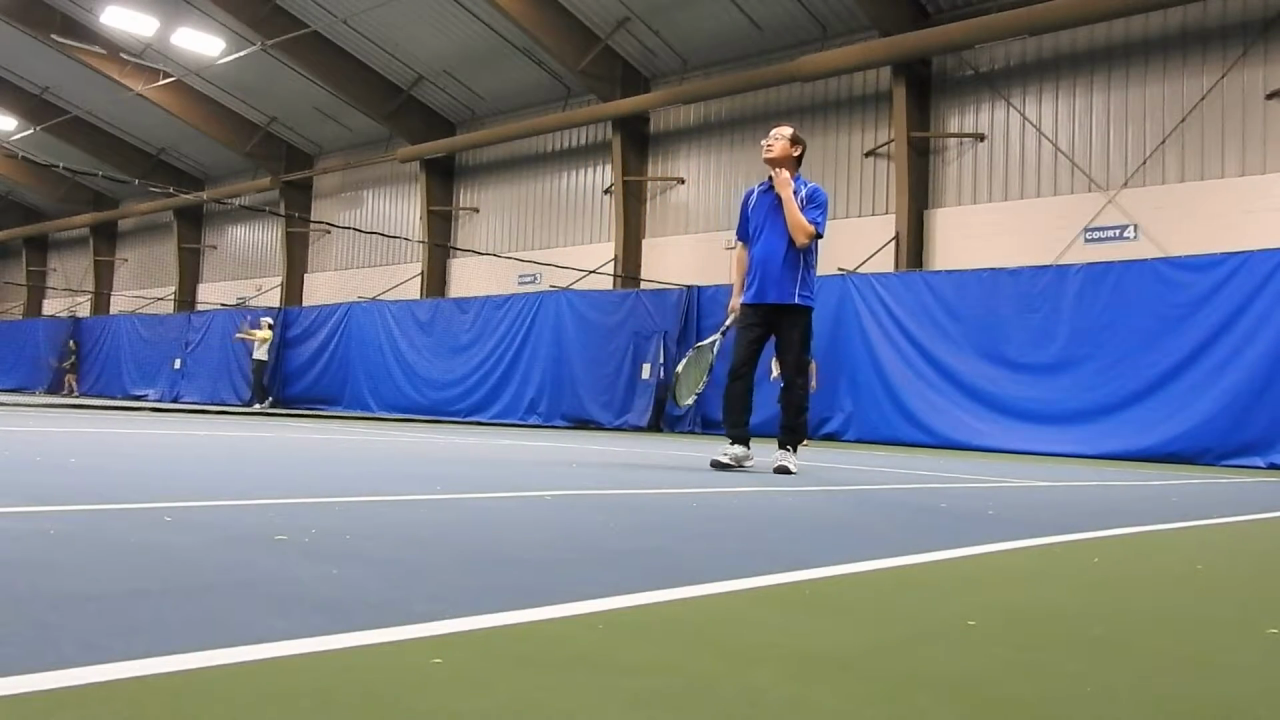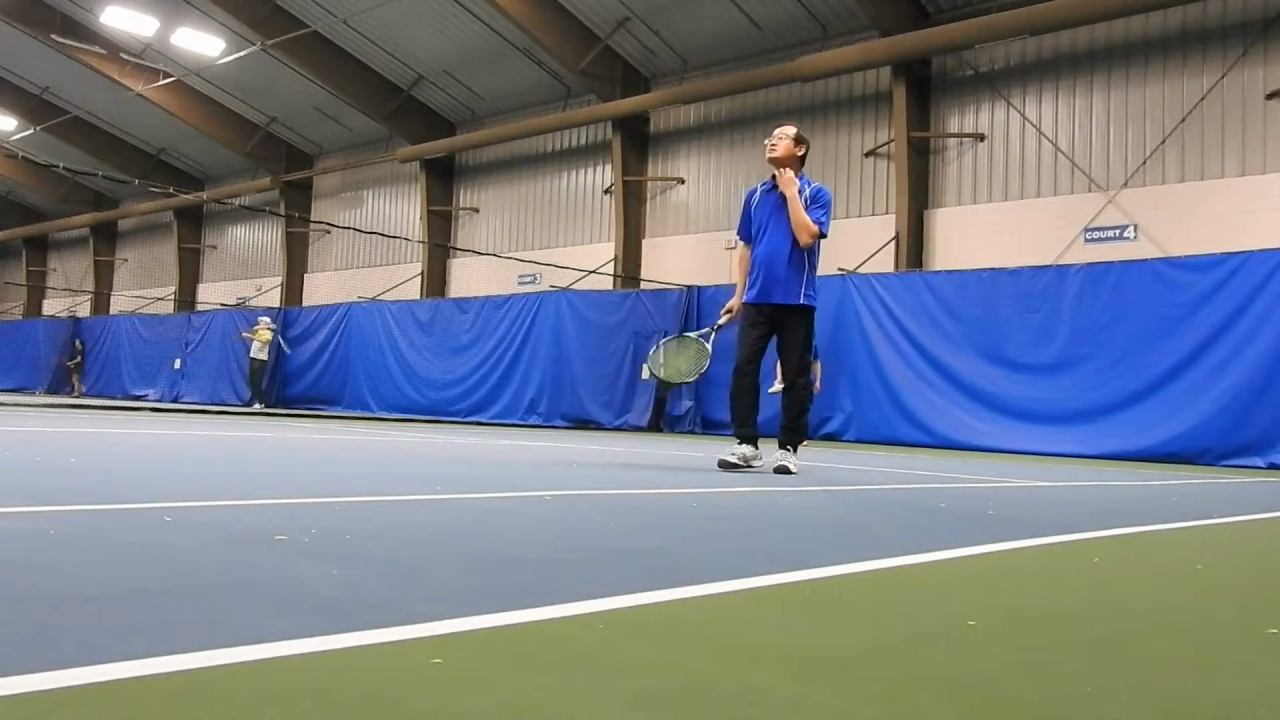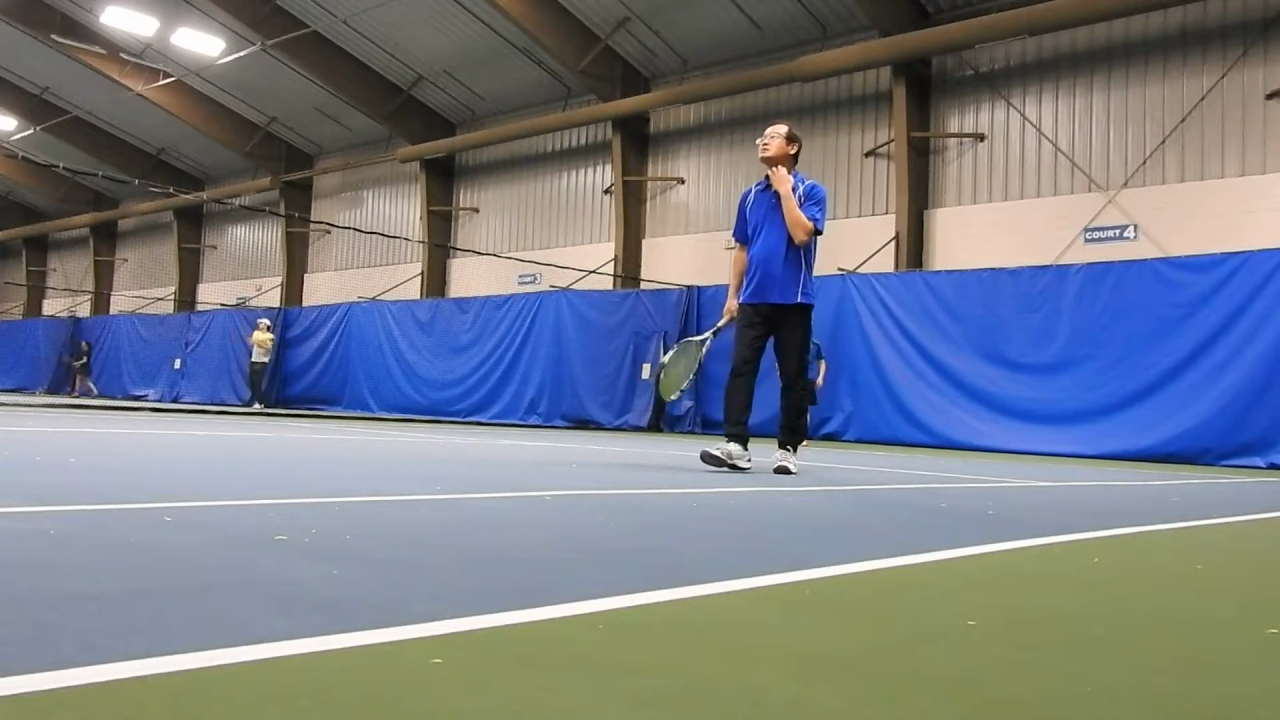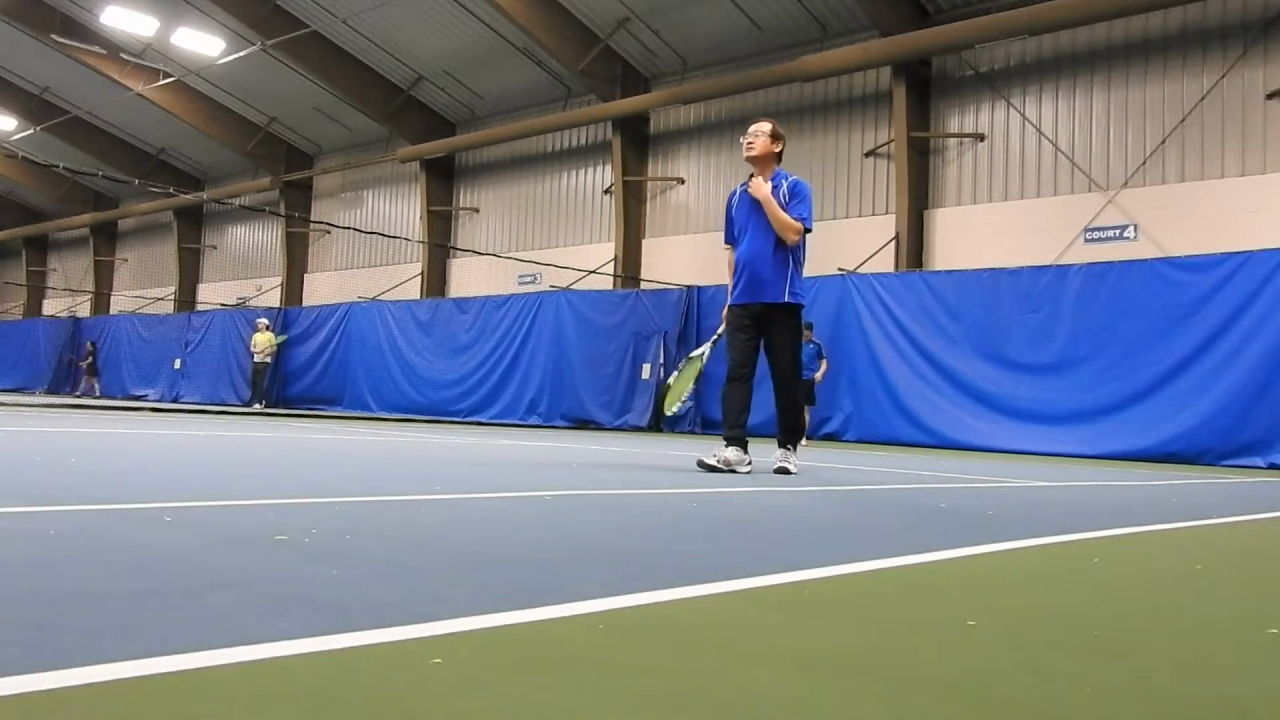
dt=0.2s
person 1, frame 1
left shoulder: (813, 193)
right shoulder: (753, 195)
left elbow: (803, 238)
left wrist: (786, 193)
right wrist: (737, 293)
left hip: (793, 300)
right hip: (755, 299)
left knee: (794, 378)
right knee: (739, 368)
left ankle: (787, 448)
right ankle: (738, 444)
person 1, frame 2
left shoulder: (817, 193)
right shoulder: (755, 195)
left elbow: (807, 237)
left wrist: (791, 192)
right wrist: (738, 293)
left hip: (796, 300)
right hip: (757, 299)
left knee: (795, 378)
right knee: (744, 368)
left ankle: (787, 448)
right ankle: (746, 444)
person 1, frame 3
left shoulder: (810, 191)
right shoulder: (750, 195)
left elbow: (801, 234)
left wrist: (785, 190)
right wrist: (733, 294)
left hip: (793, 300)
right hip: (753, 299)
left knee: (793, 377)
right knee: (741, 369)
left ankle: (787, 448)
right ankle: (735, 444)
person 1, frame 4
left shoulder: (794, 187)
right shoulder: (736, 196)
left elbow: (793, 235)
left wrist: (765, 197)
right wrist: (729, 298)
left hip: (781, 298)
right hip: (743, 300)
left knee: (786, 376)
right knee: (737, 373)
left ankle: (787, 447)
right ankle: (735, 449)
